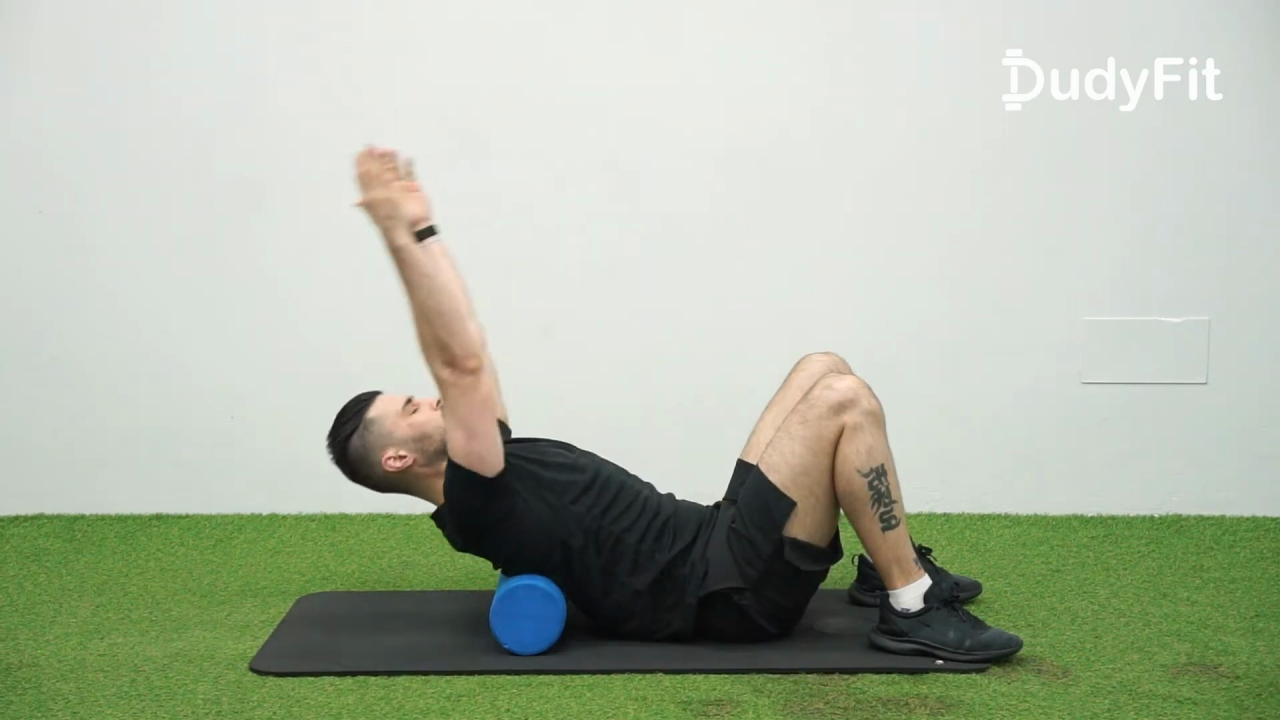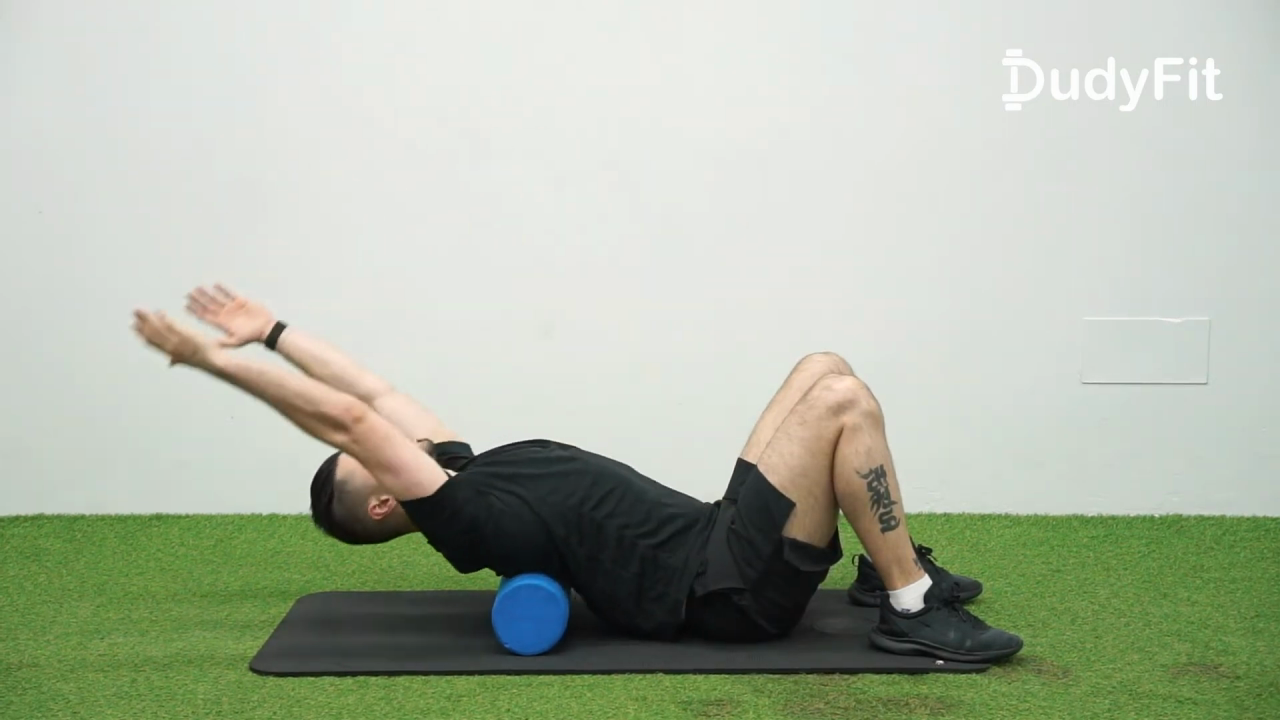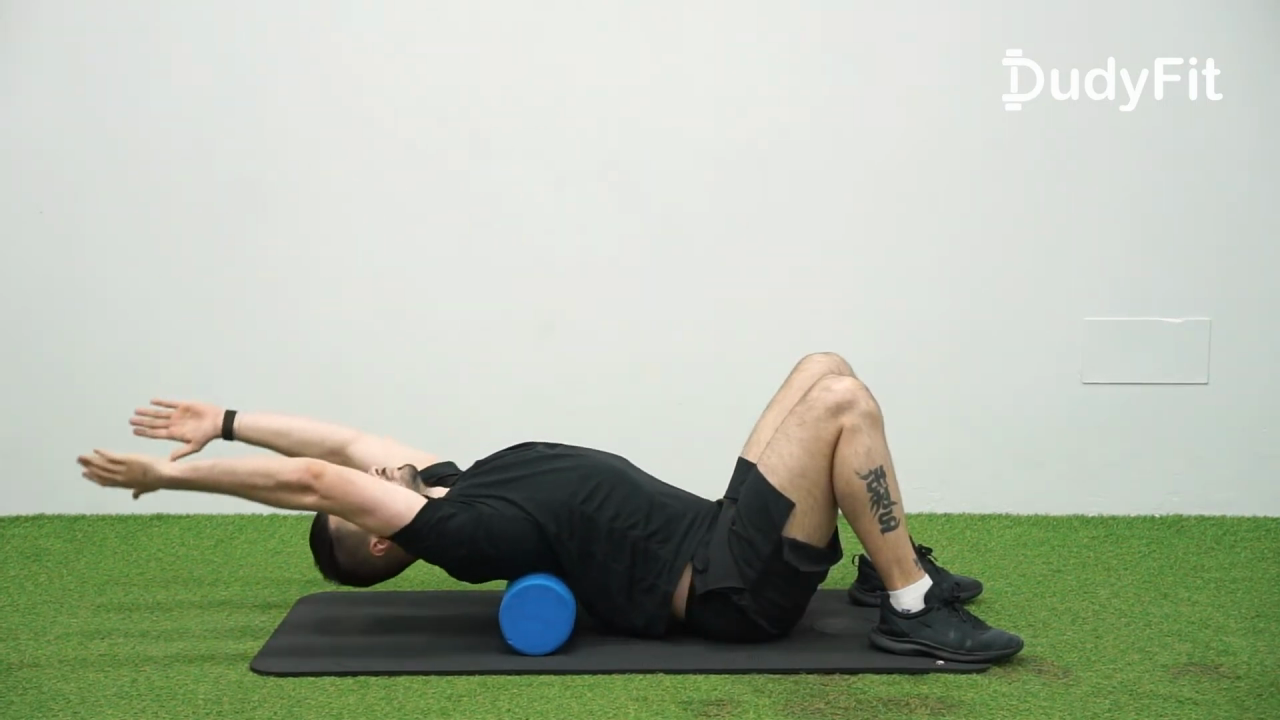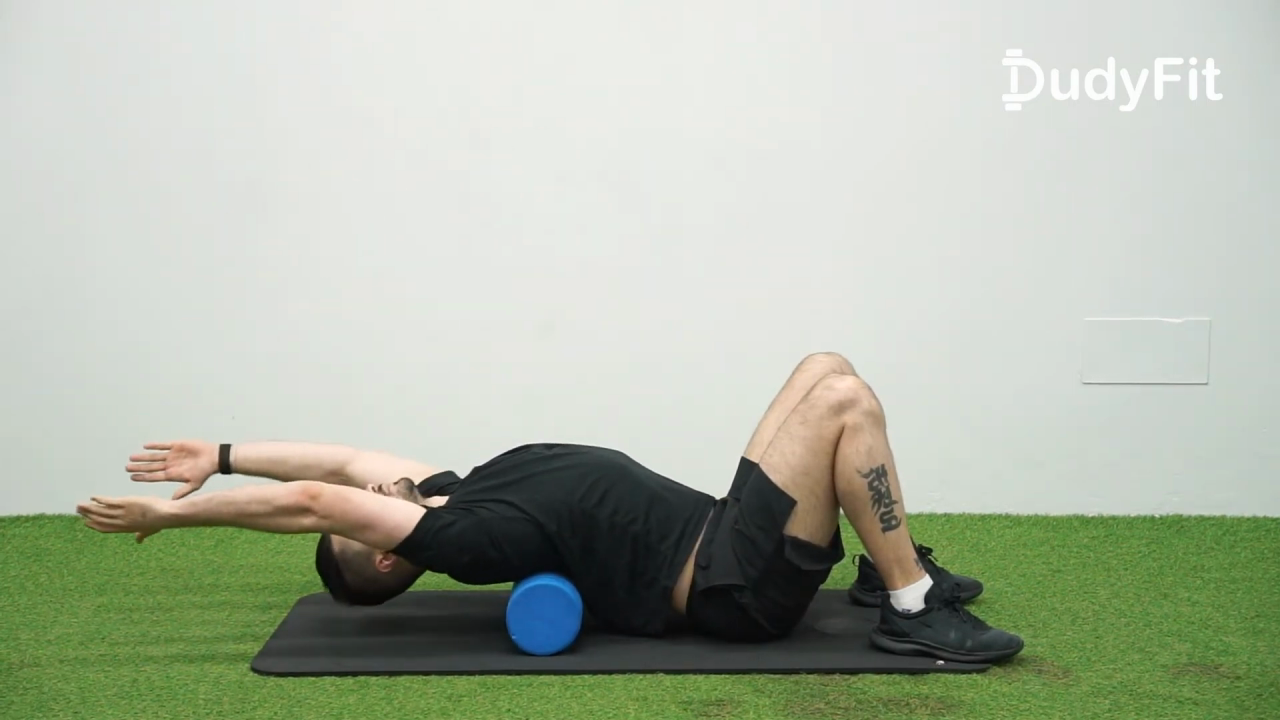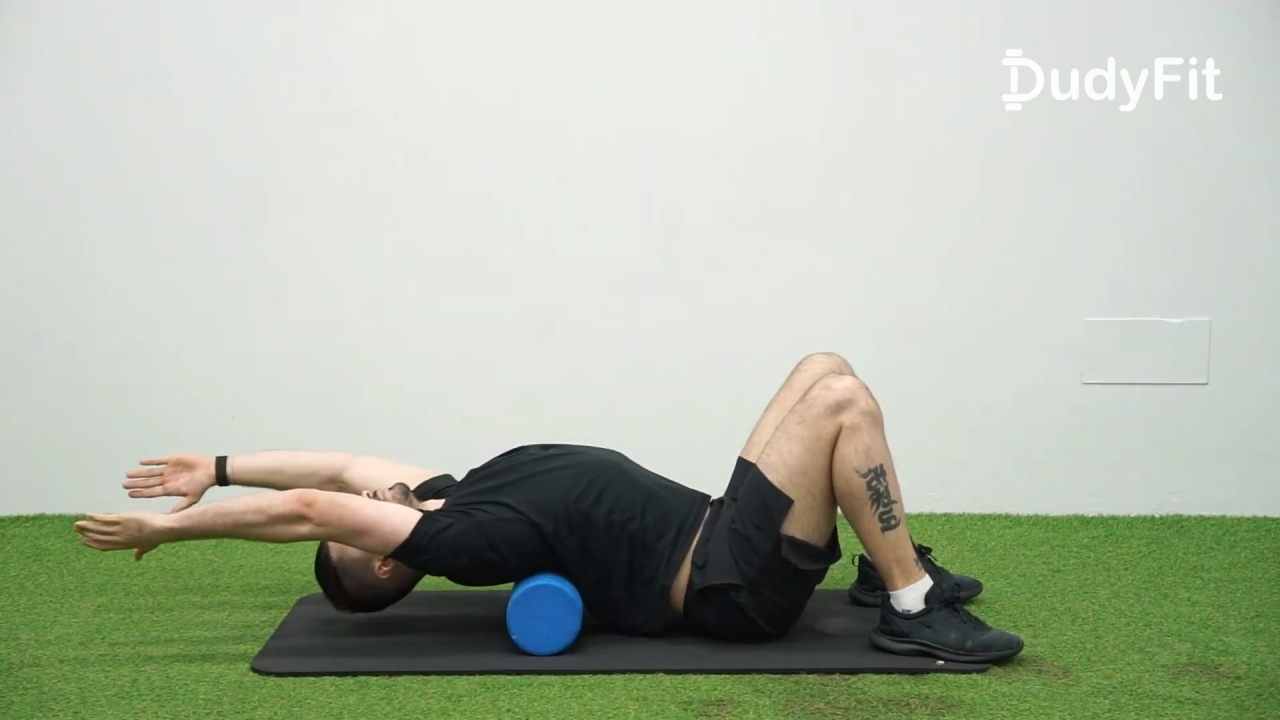
dt=0.4s
person 1, frame 1
left shoulder: (496, 467)
right shoulder: (478, 510)
left elbow: (462, 356)
right elbow: (459, 365)
left wrist: (420, 231)
right wrist: (401, 239)
left hip: (723, 549)
right hip: (728, 589)
left knee: (822, 373)
right knee: (843, 400)
left ankle: (887, 570)
right ankle: (912, 613)
person 1, frame 2
left shoulder: (469, 475)
right shoulder: (465, 520)
left elbow: (376, 396)
right elbow: (350, 420)
left wrist: (269, 334)
right wrist: (215, 361)
left hip: (719, 547)
right hip: (729, 583)
left knee: (824, 373)
right knee: (841, 403)
left ankle: (891, 571)
right ankle: (912, 611)
person 1, frame 3
left shoulder: (458, 488)
right shoulder: (461, 532)
left elbow: (345, 443)
right elbow: (318, 475)
left wrist: (222, 423)
right wrist: (173, 475)
left hip: (723, 542)
right hip: (734, 583)
left knee: (826, 371)
right knee: (844, 403)
left ankle: (897, 571)
right ankle: (913, 610)
person 1, frame 4
left shoulder: (457, 496)
right shoulder: (463, 539)
left elbow: (343, 459)
right elbow: (317, 499)
left wrist: (217, 457)
right wrist: (171, 513)
left hip: (724, 540)
right hip: (735, 582)
left knee: (829, 371)
right knee: (846, 402)
left ankle: (894, 570)
right ankle: (913, 610)
person 1, frame 5
left shoulder: (454, 500)
right shoulder: (461, 540)
left elbow: (339, 466)
right elbow: (315, 506)
left wrist: (214, 469)
right wrist: (167, 526)
left hip: (722, 537)
right hip: (734, 580)
left knee: (826, 369)
right knee: (842, 402)
left ankle: (892, 568)
right ankle: (913, 609)
